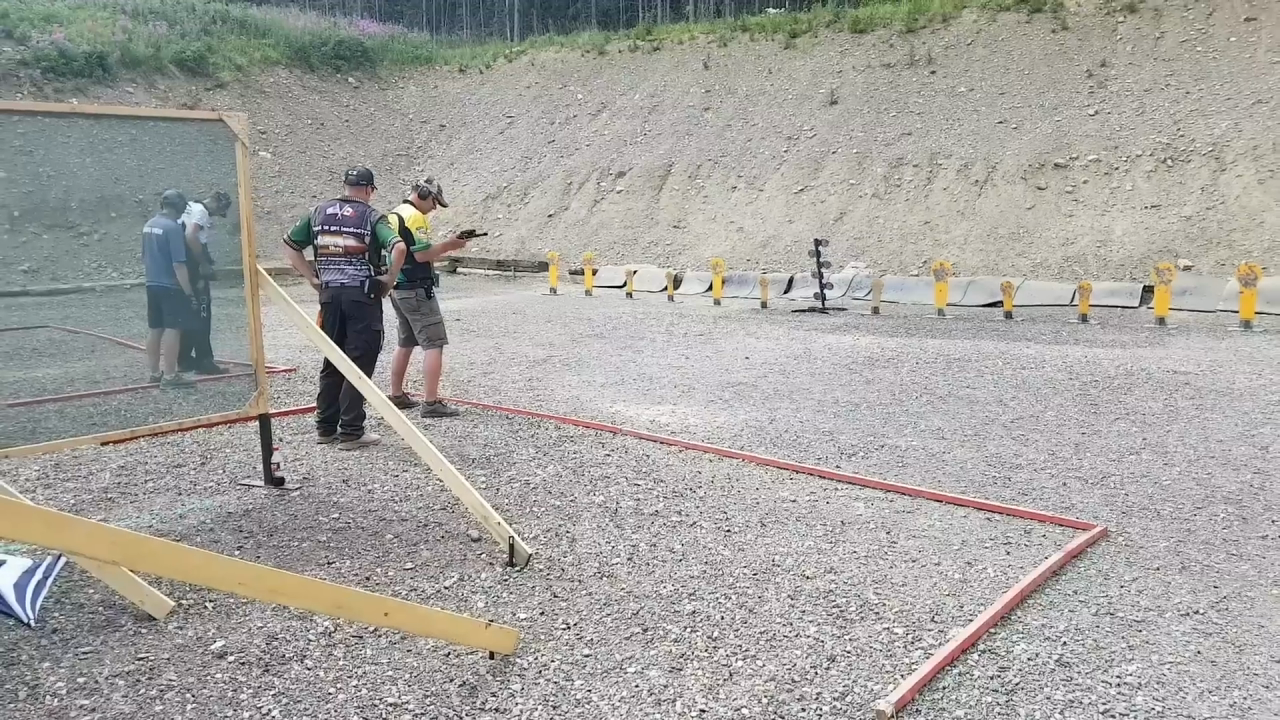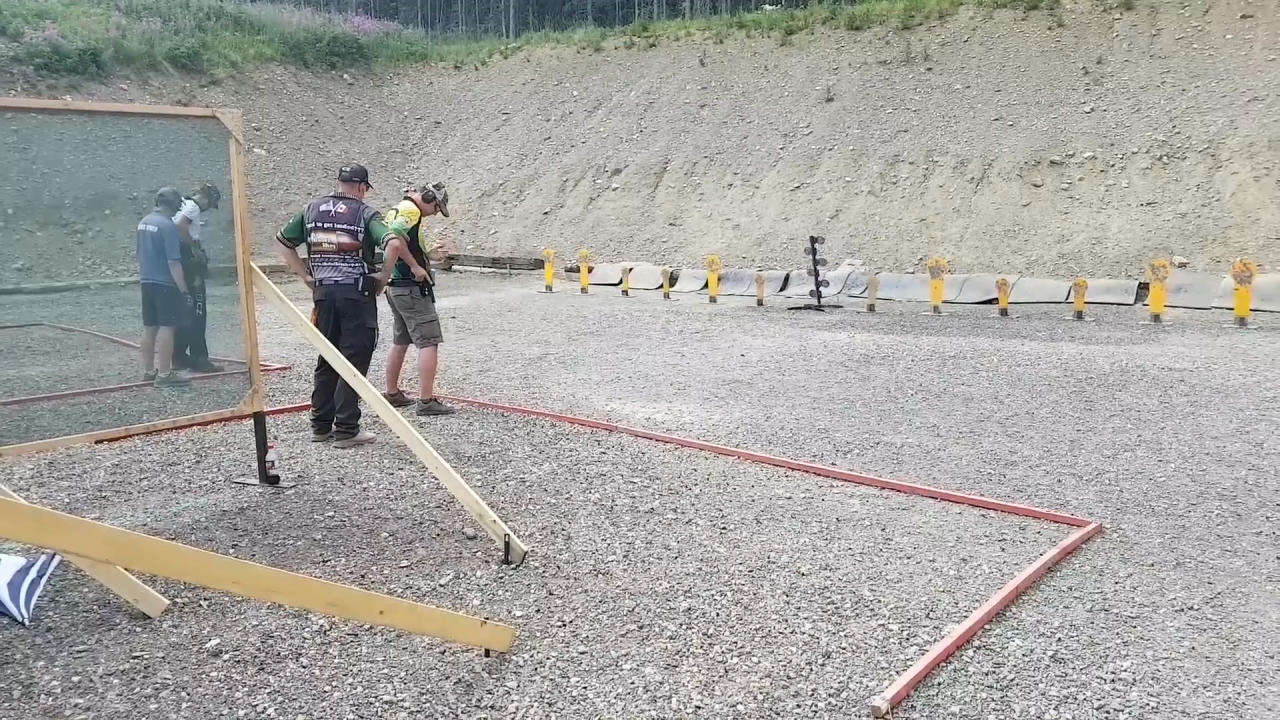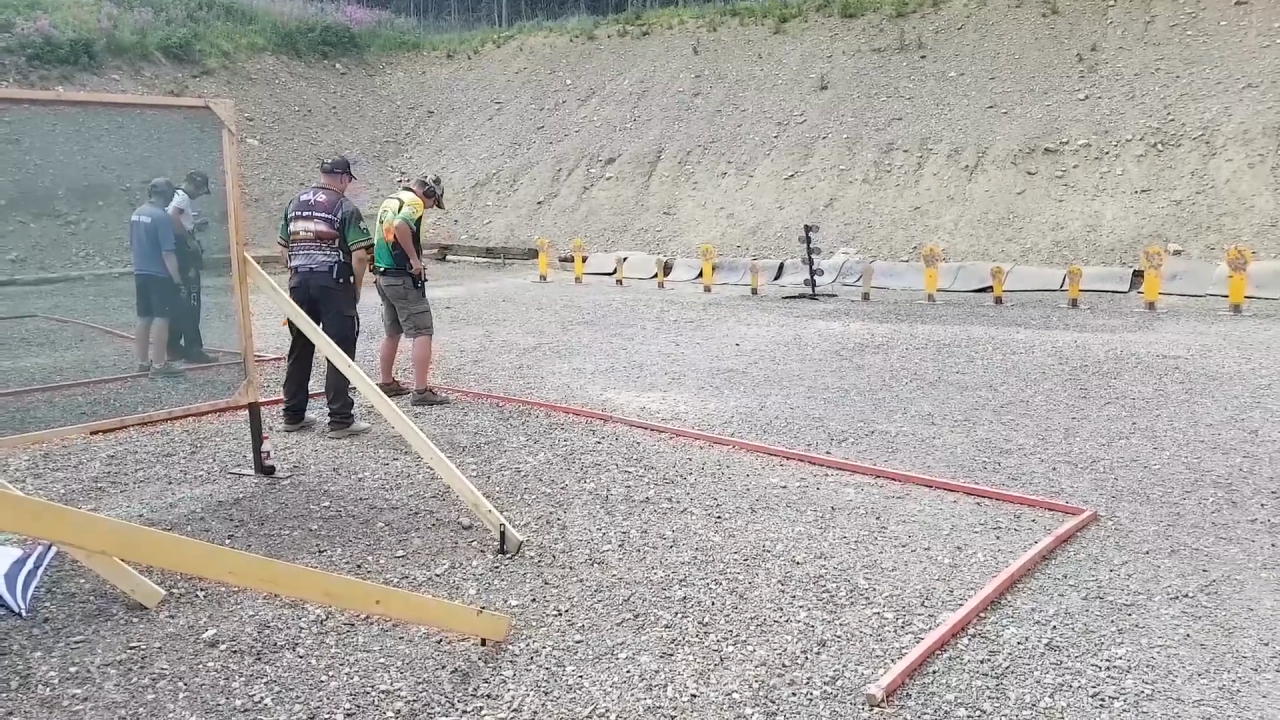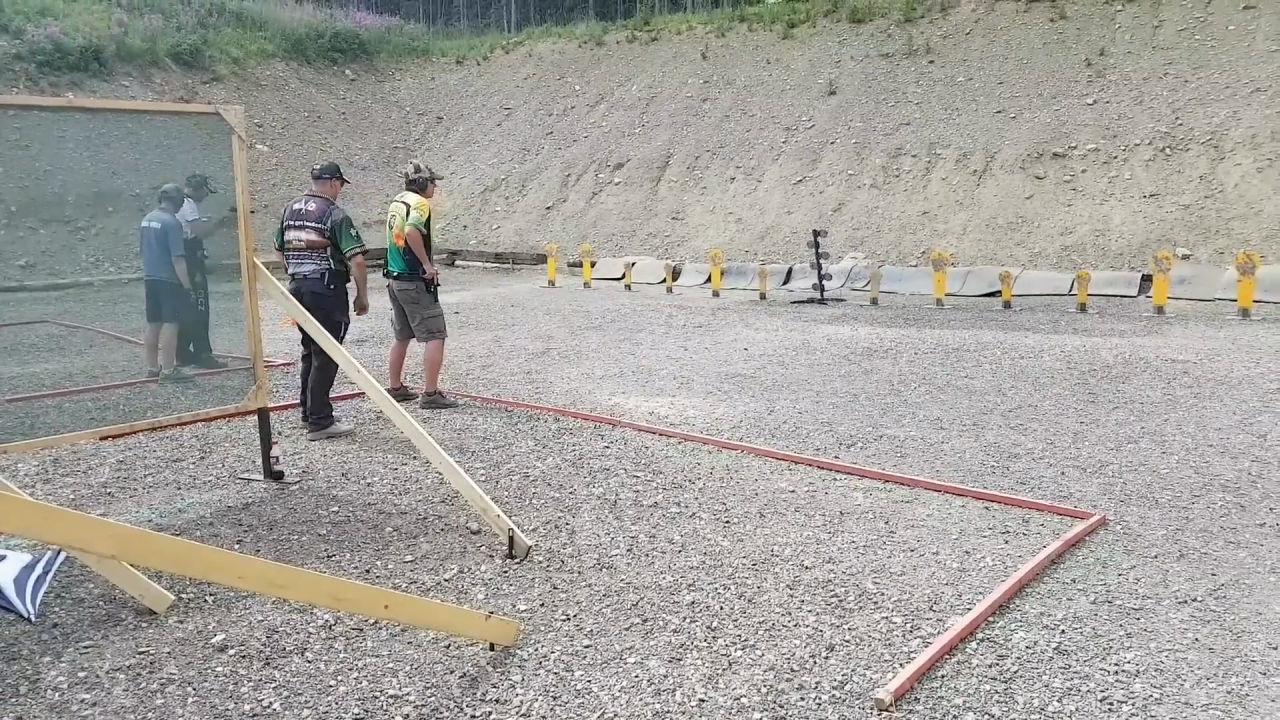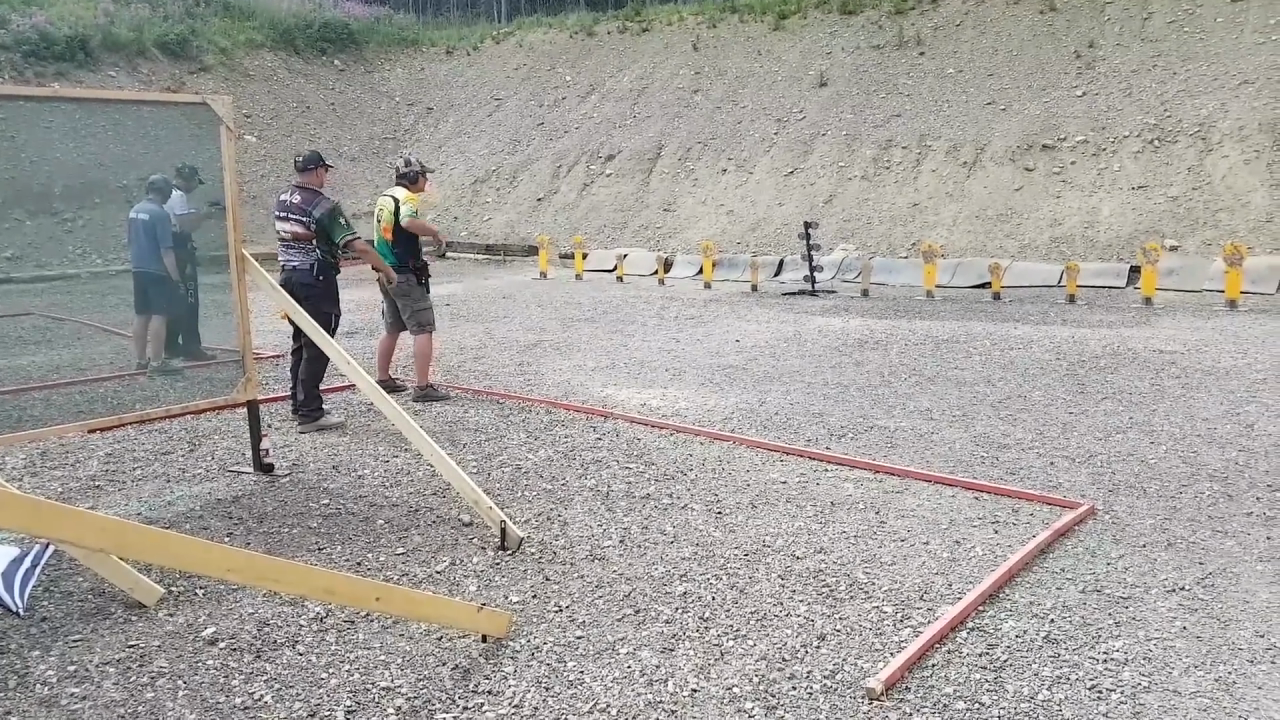
dt=1s
person 1, frame 1
left shoulder: (318, 212)
right shoulder: (371, 216)
left elbow: (290, 245)
left wrist: (312, 278)
right wrist: (389, 279)
left hip: (329, 294)
right hip: (362, 295)
left knee: (332, 361)
right knee: (360, 363)
left ankle: (326, 427)
right ankle: (350, 431)
person 1, frame 2
left shoulder: (312, 209)
right shoulder: (365, 213)
left elbow: (283, 241)
right elbow: (395, 244)
left wrist: (306, 276)
right wrist: (383, 276)
left hip: (324, 292)
right hip: (356, 293)
left knee: (327, 359)
right knee: (354, 360)
left ankle: (321, 425)
right ankle: (346, 429)
person 1, frame 3
left shoulder: (295, 202)
right shoulder: (345, 207)
left elbow: (285, 248)
right elbow: (359, 255)
right wrist: (357, 287)
left hip: (299, 281)
right hip: (333, 283)
left knee: (300, 348)
right knee: (340, 351)
left ankle: (293, 415)
right ankle: (340, 420)
person 1, frame 4
left shoulder: (290, 209)
right shoulder: (335, 215)
left elbow: (281, 250)
right elbow: (357, 260)
right wrist: (362, 295)
left hip: (297, 286)
right hip: (326, 289)
left knee: (310, 351)
right knee: (325, 355)
left ankle: (309, 413)
right ankle: (319, 422)
person 1, frame 5
left shoulder: (281, 198)
right shoulder: (323, 207)
right elbow: (358, 246)
right wrist: (386, 269)
left hip: (288, 276)
right hip: (316, 279)
left knee: (301, 343)
right knee: (316, 347)
left ankle: (299, 404)
right ankle: (310, 414)
person 2, frame 1
left shoulder: (395, 214)
right shoulder: (414, 216)
right elbow: (421, 255)
left wrist: (445, 247)
right wrist: (449, 244)
left hip: (398, 288)
right hip: (417, 290)
left knee: (405, 343)
right knee: (433, 344)
left ankle: (397, 395)
right ankle: (431, 403)
person 2, frame 2
left shoulder: (398, 210)
right shoulder: (410, 210)
left wrist: (427, 255)
right wrist: (415, 266)
left hip: (396, 286)
right hip: (412, 288)
left knee: (400, 341)
right knee: (428, 342)
left ankle: (392, 393)
right ankle: (426, 401)
person 2, frame 3
left shoulder: (390, 200)
right shoulder: (413, 202)
right elbow: (401, 225)
right wrist: (414, 258)
left hip: (384, 276)
right hip: (403, 278)
left knee: (392, 332)
right knee: (422, 333)
left ankle: (387, 383)
right ankle: (421, 391)
person 2, frame 4
left shoulder: (397, 202)
right shoulder: (419, 202)
right elbow: (411, 231)
right wrist: (426, 263)
left hip: (395, 279)
right hip: (416, 281)
left knee: (402, 336)
right knee: (434, 336)
left ankle: (395, 388)
right ankle: (431, 394)
person 2, frame 5
left shoulder: (385, 196)
right shoulder: (407, 196)
right elbow: (408, 222)
left wrist: (425, 231)
right wrist: (434, 231)
right hip: (406, 274)
left knee: (392, 328)
right knee: (423, 330)
left ankle: (383, 379)
right ankle: (422, 387)
person 3, frame 1
left shoulder: (149, 225)
right shoulder: (173, 228)
right elbow: (178, 264)
right wrist: (189, 292)
left hip: (152, 285)
right hip: (170, 287)
left knee: (154, 330)
right knee: (172, 330)
left ankle: (154, 373)
right ankle: (170, 376)
person 3, frame 2
left shoulder: (143, 222)
right shoulder: (167, 226)
left elbow: (139, 254)
right elbow: (173, 262)
right wrist: (184, 290)
left hip: (146, 283)
right hip: (165, 285)
left knee: (149, 328)
right knee: (166, 328)
left ankle: (149, 371)
right ankle: (164, 374)
person 3, frame 3
left shoulder: (136, 214)
right shoulder: (161, 216)
left elbow: (133, 245)
right elbow: (167, 252)
right wrist: (178, 280)
left hip: (141, 274)
right hip: (159, 276)
left knee: (143, 318)
right knee: (161, 319)
left ankle: (143, 362)
right ankle: (159, 365)
person 3, frame 4
left shoulder: (147, 219)
right shoulder: (171, 222)
left elbow: (142, 251)
right elbow: (177, 258)
right wrist: (187, 285)
left hip: (150, 279)
right hip: (168, 281)
left knee: (152, 324)
right knee: (170, 324)
left ankle: (152, 368)
right ankle: (168, 371)
person 3, frame 5
left shoulder: (134, 211)
right shoulder: (159, 214)
left elbow: (130, 242)
right elbow: (166, 250)
right wrist: (176, 277)
left hip: (138, 271)
right hip: (157, 273)
left knee: (141, 316)
right knee: (158, 316)
left ankle: (141, 360)
right ankle: (156, 363)
person 4, frame 1
left shoulder: (189, 207)
right shoulder: (201, 211)
left elbow: (186, 235)
right elbow: (191, 237)
right wrist: (204, 263)
right hip: (193, 267)
right knee: (201, 315)
left ankle: (184, 359)
right ankle: (204, 361)
person 4, frame 2
left shoulder: (183, 205)
right shoulder: (192, 207)
right elbow: (179, 225)
right wrist: (195, 248)
right hip: (189, 263)
right knee: (196, 311)
left ankle: (179, 356)
right ankle: (199, 359)
person 4, frame 3
left shoulder: (175, 196)
right shoulder: (182, 198)
right elbow: (172, 218)
left wrist: (194, 224)
right wrist: (190, 239)
left hip: (176, 255)
right hip: (184, 254)
left knee: (178, 303)
right knee: (190, 303)
left ankle: (174, 347)
right ankle: (193, 350)
person 4, frame 4
left shoulder: (183, 204)
right shoulder: (188, 205)
right elbow: (203, 232)
left wrist: (217, 222)
right wrist: (220, 221)
left hip: (184, 262)
right hip: (192, 263)
left knee: (186, 309)
right knee: (199, 309)
left ankle: (184, 353)
right ankle: (202, 355)
person 4, frame 5
left shoulder: (168, 195)
right shoulder: (179, 196)
right elbow: (187, 227)
left wrist: (201, 214)
right wrist: (204, 215)
left hip: (172, 254)
right hip: (181, 255)
left knee: (175, 302)
right knee: (188, 302)
left ankle: (171, 346)
right ankle: (191, 348)
